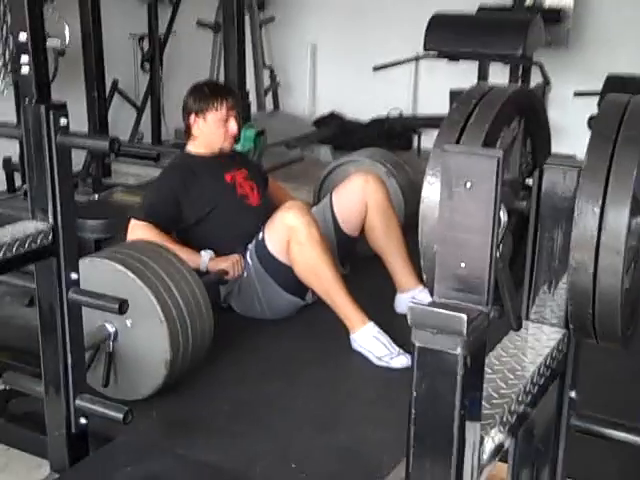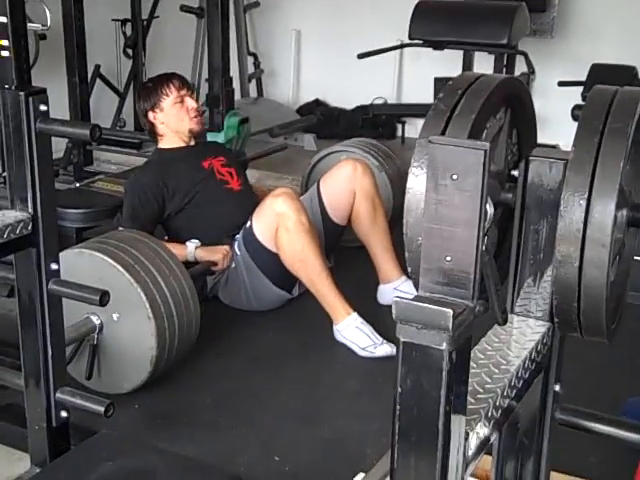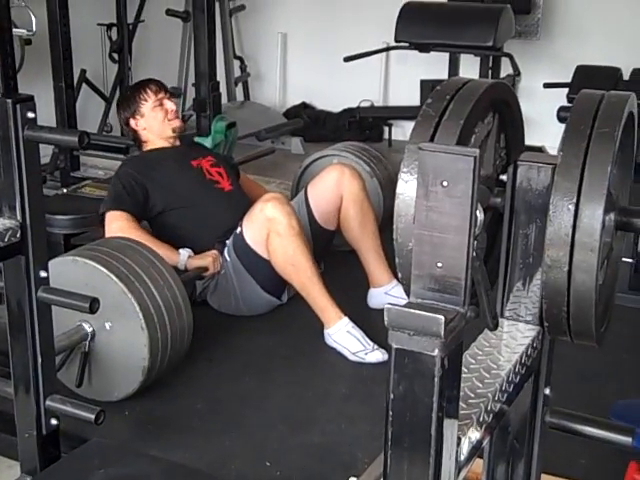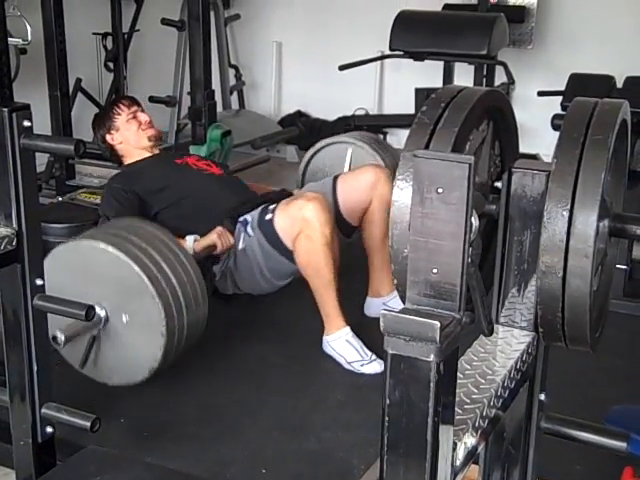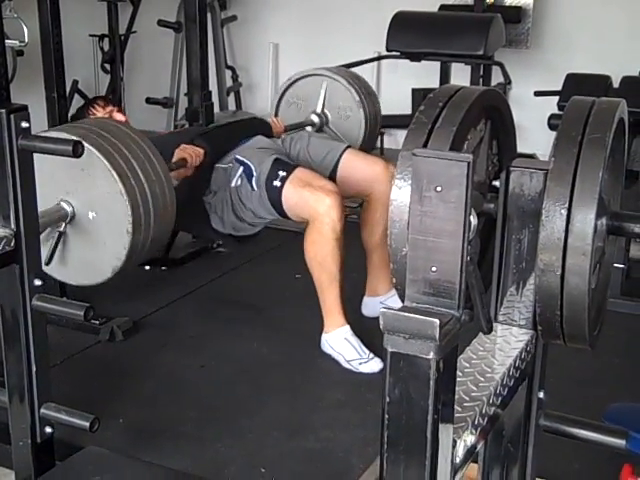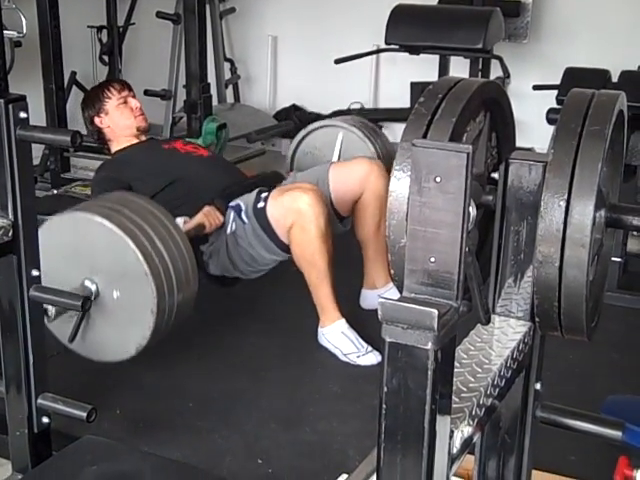
dt=0.7s
person 1, frame 1
left shoulder: (235, 159)
right shoulder: (175, 180)
right elbow: (137, 238)
left wrist: (312, 222)
right wrist: (205, 261)
left hip: (294, 257)
right hip: (249, 280)
left knee: (364, 185)
right knee: (294, 216)
left ankle: (410, 292)
right ankle: (361, 330)
person 1, frame 2
left shoulder: (217, 151)
right shoulder: (151, 177)
left wrist: (298, 214)
right wrist: (195, 250)
left hip: (285, 248)
right hip: (237, 271)
left knee: (352, 172)
right knee: (282, 202)
left ankle: (393, 284)
right ankle: (345, 322)
person 1, frame 3
left shoulder: (199, 151)
right shoulder: (136, 171)
left elbow: (242, 183)
right elbow: (117, 230)
left wrist: (293, 214)
right wrist: (185, 259)
left hip: (278, 254)
right hip: (226, 274)
left knee: (341, 176)
right knee: (273, 208)
left ankle: (384, 288)
right ankle: (337, 326)
person 1, frame 4
left shoulder: (184, 157)
right shoulder: (124, 186)
left wrist: (287, 195)
right wrist: (192, 243)
left hip: (267, 219)
right hip: (238, 246)
left knee: (375, 179)
right knee: (311, 209)
left ankle: (383, 297)
right ankle: (336, 334)
person 1, frame 5
left shoulder: (155, 147)
left wrist: (267, 126)
right wrist: (176, 169)
right hip: (233, 173)
left knee: (381, 175)
right knee: (325, 203)
left ankle: (379, 294)
right ankle: (335, 332)
person 1, frame 6
left shoulder: (169, 146)
right shoulder: (112, 174)
left wrist: (284, 178)
right wrist: (184, 225)
left hip: (263, 197)
right hip: (230, 227)
left knee: (369, 172)
right knee: (305, 202)
left ankle: (378, 288)
right ankle: (331, 326)
